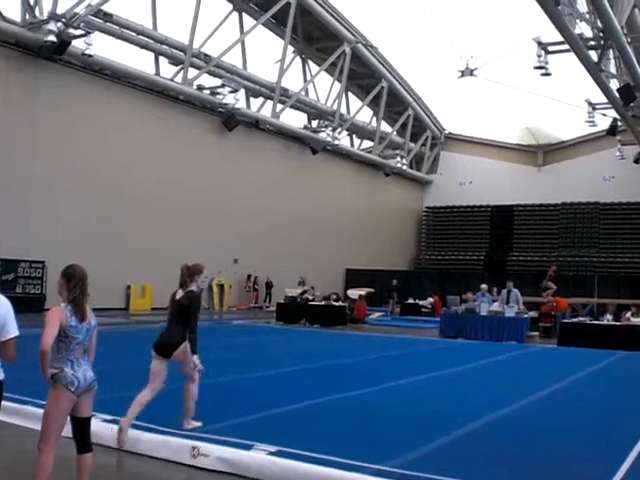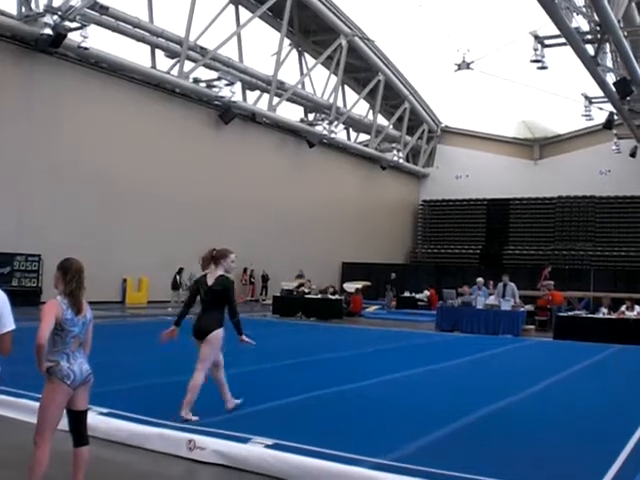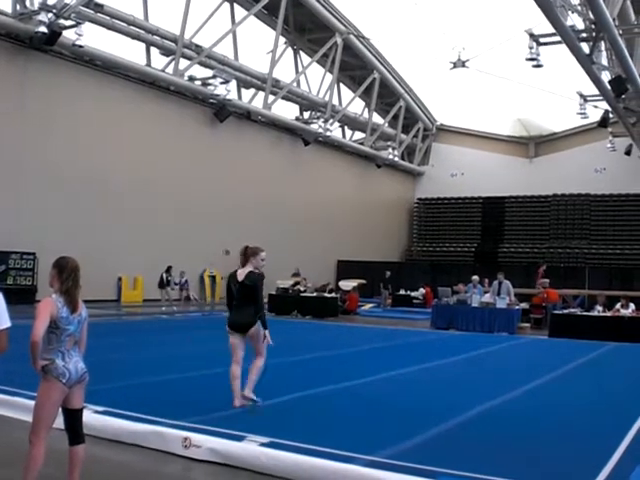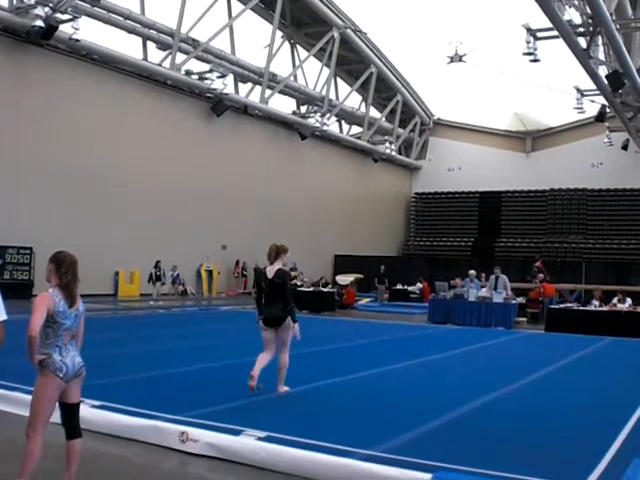
dt=0.4s
person 1, frame 1
left shoulder: (58, 313)
right shoulder: (90, 314)
left elbow: (45, 347)
left wrist: (45, 371)
left hip: (66, 380)
right hip: (87, 378)
left knee: (46, 446)
right knee: (84, 440)
person 1, frame 2
left shoulder: (54, 305)
right shoulder: (86, 307)
left elbow: (42, 340)
left wrist: (41, 364)
left hip: (61, 374)
right hip: (83, 371)
left knee: (42, 439)
right knee: (80, 434)
person 1, frame 3
left shoulder: (49, 304)
right shoulder: (81, 306)
left elbow: (36, 338)
left wrist: (36, 361)
left hip: (57, 372)
right hip: (78, 369)
left knee: (37, 437)
right knee: (76, 431)
person 1, frame 4
left shoulder: (46, 298)
right shoulder: (78, 300)
left elbow: (33, 333)
left wrist: (33, 356)
left hip: (54, 367)
right hip: (75, 364)
left knee: (34, 432)
right knee: (73, 426)
person 2, frame 1
left shoulder: (176, 294)
right shoulder: (195, 297)
right elbow: (192, 327)
right wrist: (194, 355)
left hip: (161, 342)
right hip: (177, 343)
left knee: (152, 388)
right knee: (193, 378)
left ankle: (126, 421)
right ankle: (188, 421)
person 2, frame 2
left shoulder: (201, 279)
right shoulder: (227, 282)
left elbow: (188, 304)
right elbow: (232, 310)
left wrist: (175, 326)
right wrist: (241, 334)
left hip: (199, 326)
right hip: (213, 328)
left knee: (218, 364)
right knee: (201, 370)
left ankle: (229, 401)
right ankle: (186, 411)
person 2, frame 3
left shoulder: (232, 276)
right shoulder: (256, 277)
left elbow: (229, 302)
right elbow: (259, 305)
right wrist: (265, 329)
left hip: (234, 321)
right hip: (250, 321)
left knee: (236, 361)
right knee: (260, 355)
left ankle: (237, 398)
right ankle: (247, 390)
person 2, frame 4
left shoulder: (262, 273)
right shoulder: (284, 274)
left elbow: (258, 297)
right elbow: (288, 300)
left wrist: (260, 314)
right wrist: (295, 322)
left hip: (266, 316)
right hip: (282, 316)
left knee: (268, 351)
right knee: (283, 352)
left ankle: (255, 373)
right ankle: (280, 386)
